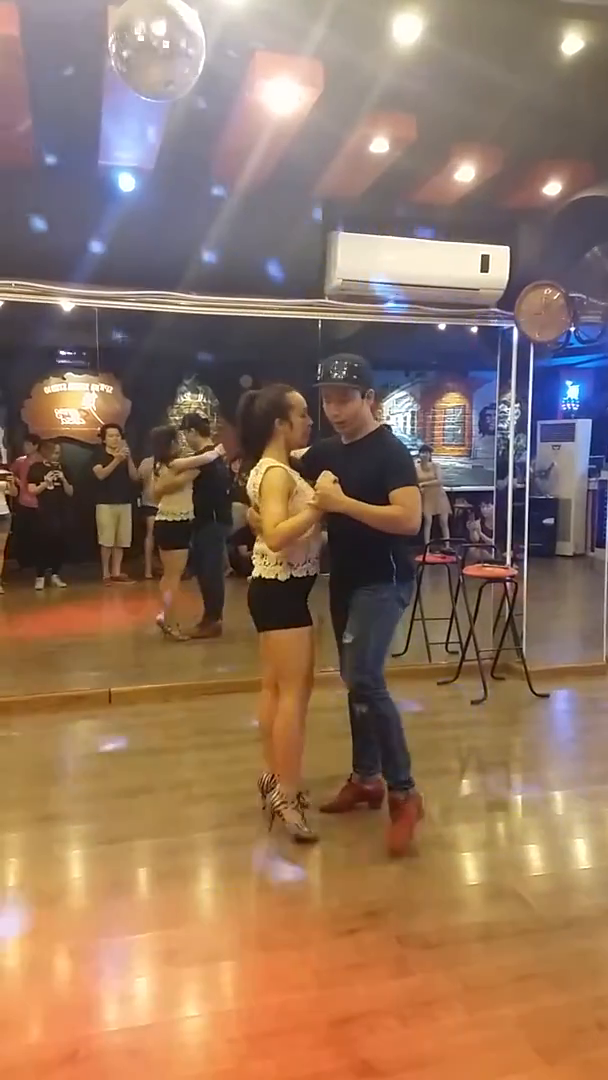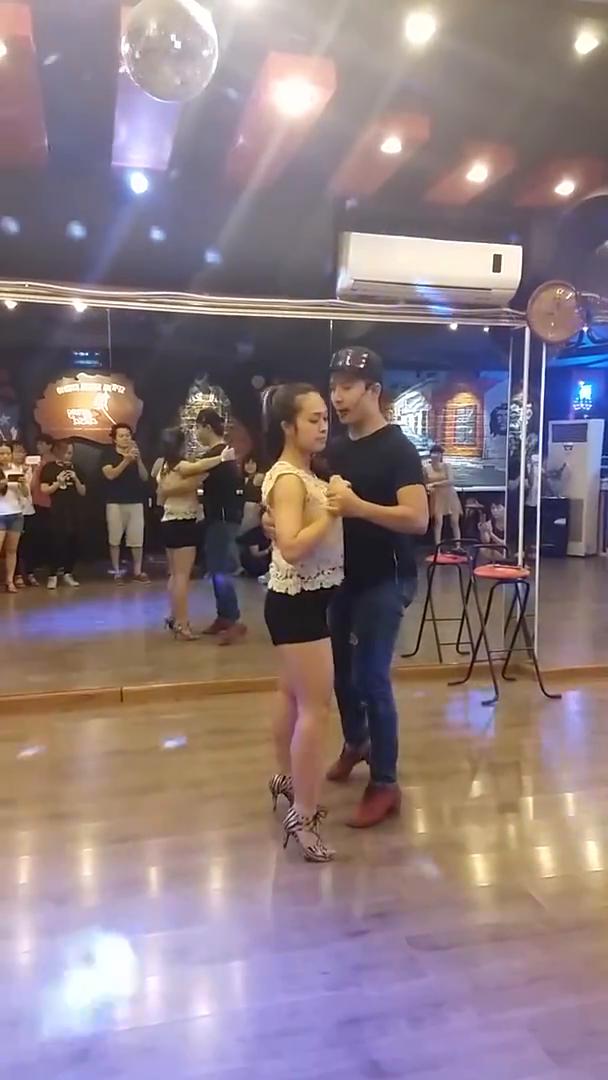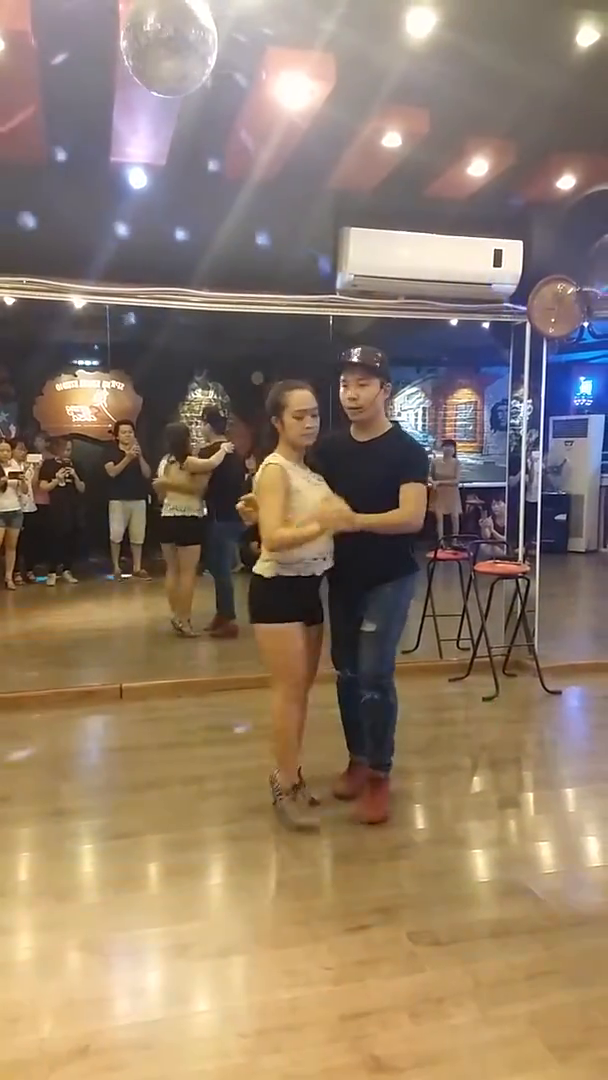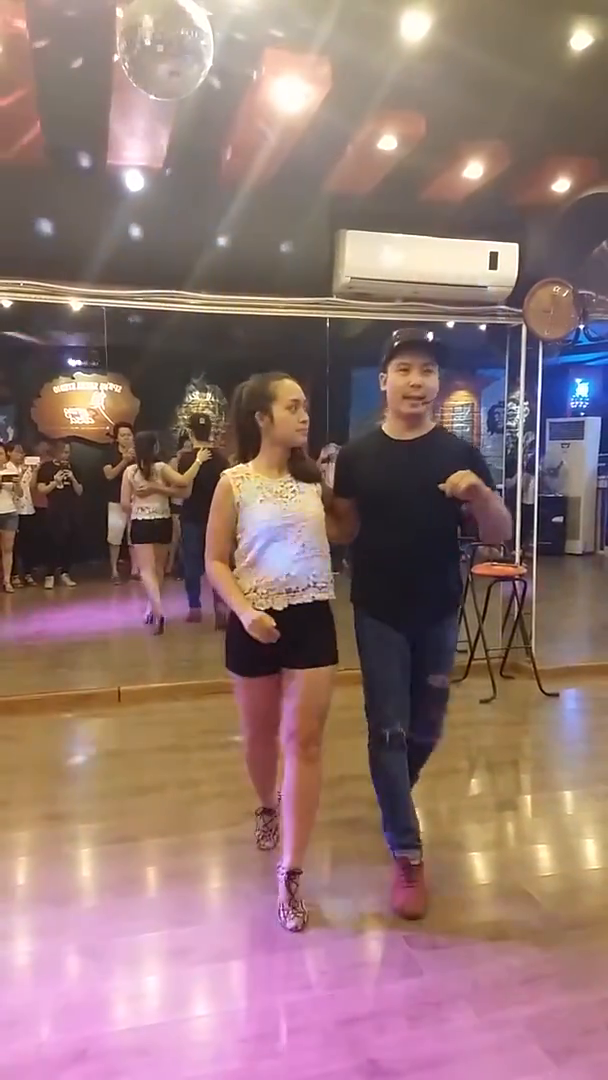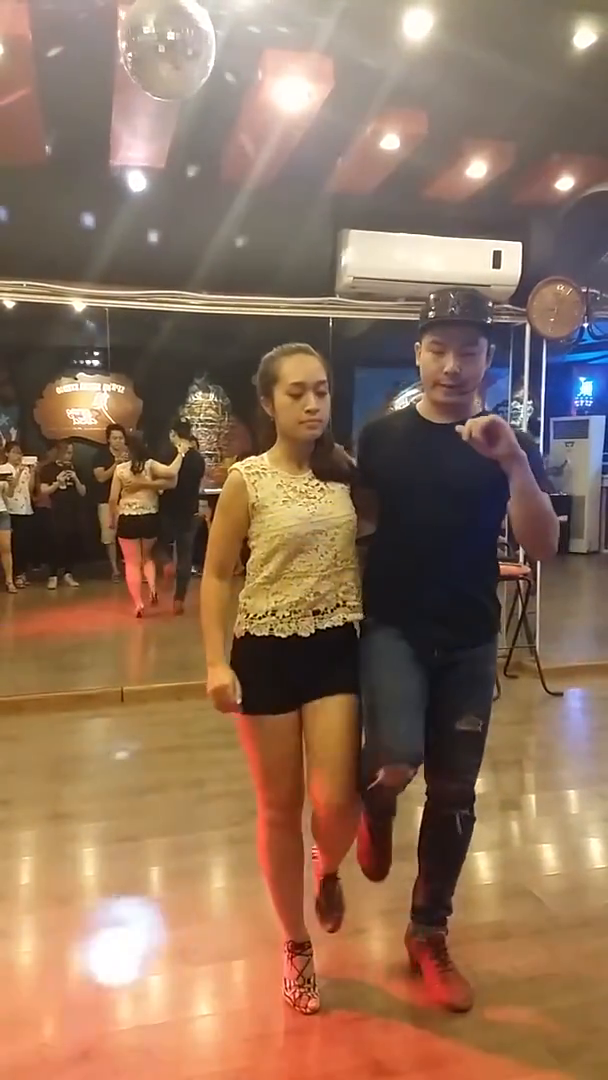
dt=1s
person 1, frame 1
left shoulder: (389, 451)
right shoulder: (326, 452)
left elbow: (411, 519)
left wrist: (344, 502)
left hip: (384, 581)
right hip: (343, 579)
left knee: (365, 681)
right knee: (355, 682)
left ankle: (403, 792)
right ankle: (365, 779)
person 1, frame 2
left shoulder: (396, 448)
right shoulder: (337, 450)
left elbow: (416, 519)
left wrist: (358, 507)
left hip: (384, 580)
right hip: (348, 577)
left knee: (371, 678)
right knee: (340, 669)
left ankle: (384, 784)
right ankle: (358, 744)
person 1, frame 3
left shoulder: (405, 451)
right shoulder: (328, 448)
left elbow: (411, 518)
left wrist: (352, 521)
right wrist: (258, 507)
left hip: (388, 576)
right hip: (342, 577)
left knee: (373, 673)
right knee: (349, 672)
left ankle: (379, 774)
right ankle: (358, 759)
person 1, frame 4
left shoulder: (459, 454)
right shoulder: (357, 455)
left elbow: (500, 534)
right elbow: (345, 528)
left wrist: (479, 494)
left hip: (439, 613)
right hip: (377, 612)
left knee: (426, 728)
right knee: (388, 731)
left ankle: (398, 788)
right ankle: (406, 856)
person 1, frame 5
left shoulder: (505, 443)
right shoulder: (380, 436)
left elbow: (543, 545)
left wrist: (512, 462)
left hip: (470, 637)
right hip: (392, 624)
left knee: (454, 793)
right knee: (393, 764)
left ankle: (428, 934)
right ankle: (376, 808)
person 2, frame 1
left shoulder: (278, 468)
right shoulder: (274, 473)
right elbow: (275, 537)
right wrist: (318, 507)
left hip: (275, 586)
right hip: (281, 589)
left knee: (275, 686)
right knee: (295, 692)
left ankle: (273, 778)
right ankle: (286, 796)
person 2, frame 2
left shoulder: (304, 471)
right shoulder: (288, 479)
right elbow: (292, 549)
right wrist: (332, 512)
left hip: (300, 597)
right hip: (298, 600)
left knee: (293, 693)
right knee: (315, 706)
left ankle: (285, 776)
right ankle: (303, 816)
person 2, frame 3
left shoulder: (310, 469)
right shoulder: (273, 470)
right elbow: (273, 538)
left wrist: (335, 520)
right wrist: (321, 524)
left hip: (308, 585)
right hip: (276, 588)
left knee: (301, 684)
right knee: (290, 688)
left ankle: (289, 772)
right ankle: (287, 786)
person 2, frame 4
left shoulder: (313, 480)
right shoulder: (233, 483)
left elbow: (337, 535)
right elbow: (215, 561)
right wrist: (244, 611)
left hip: (312, 621)
right hip: (255, 626)
left knee: (304, 745)
right knee: (260, 738)
left ankle: (290, 873)
right ankle: (267, 805)
person 2, frame 5
left shoulder: (345, 473)
right shoulder: (247, 479)
right elbow: (217, 575)
right wrist: (217, 661)
left hip: (336, 646)
right hip: (266, 651)
left knee: (335, 800)
right knee: (280, 804)
left ankle: (329, 872)
right ankle: (296, 946)
